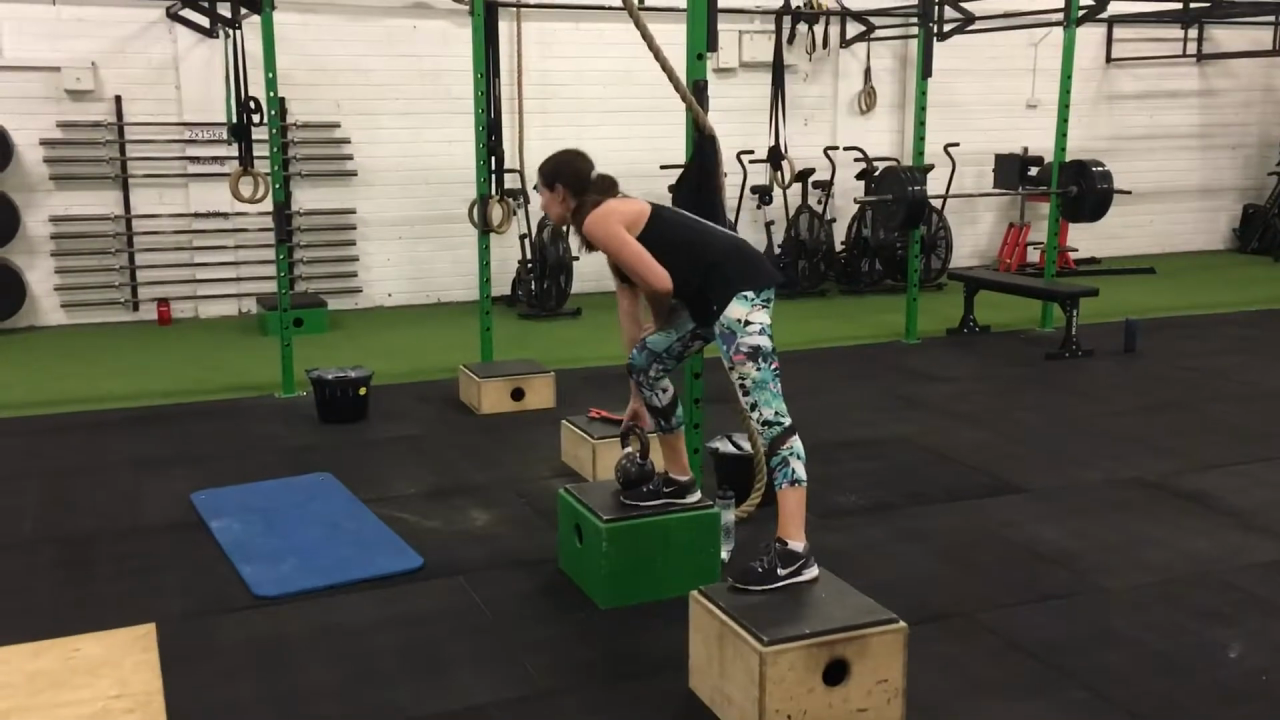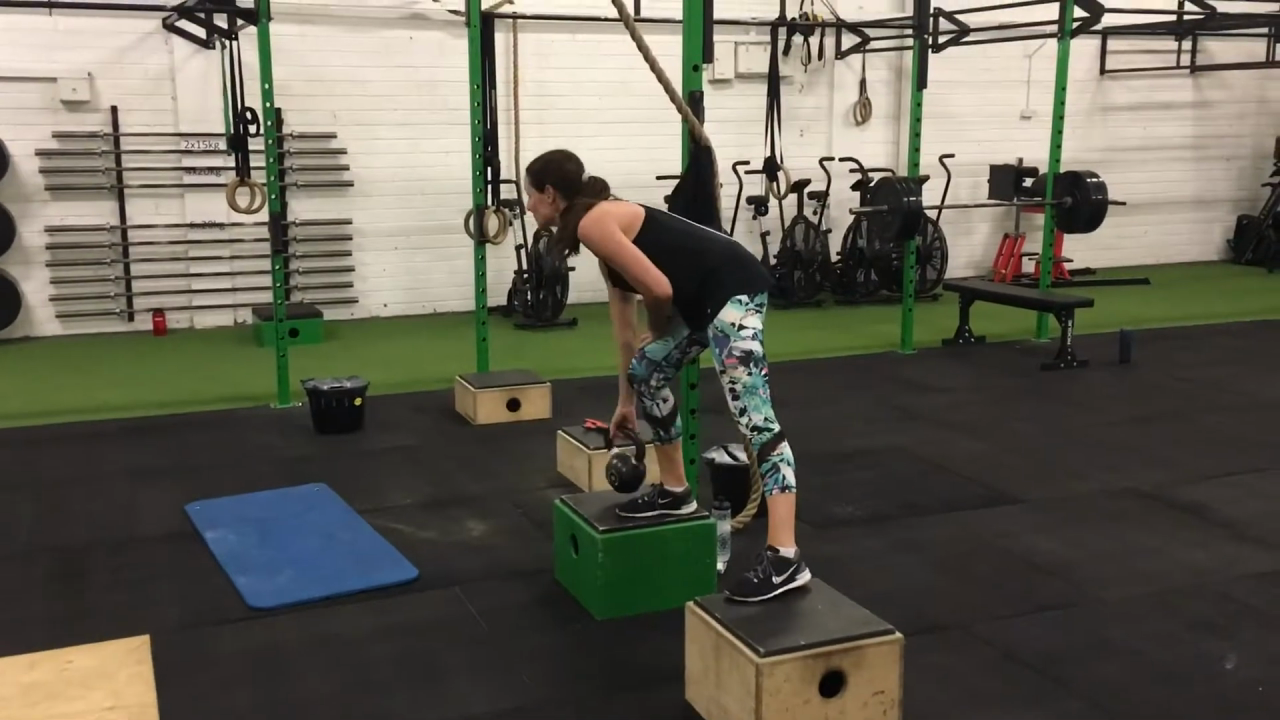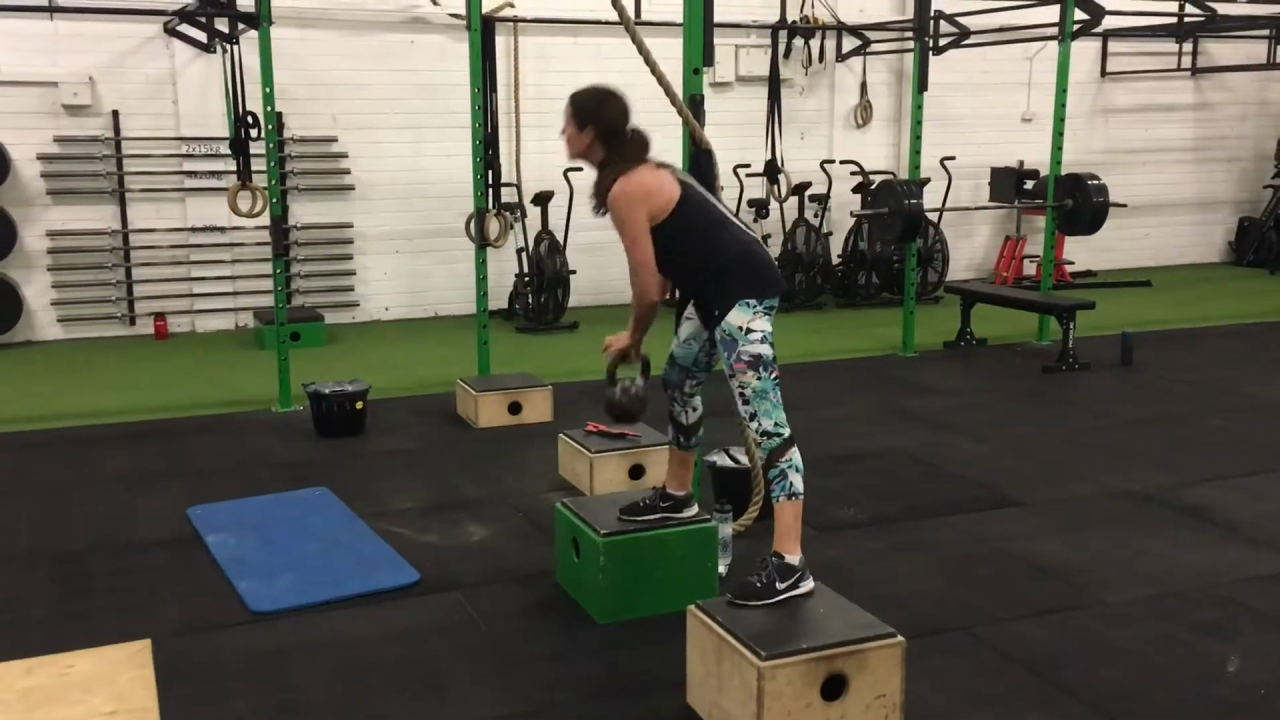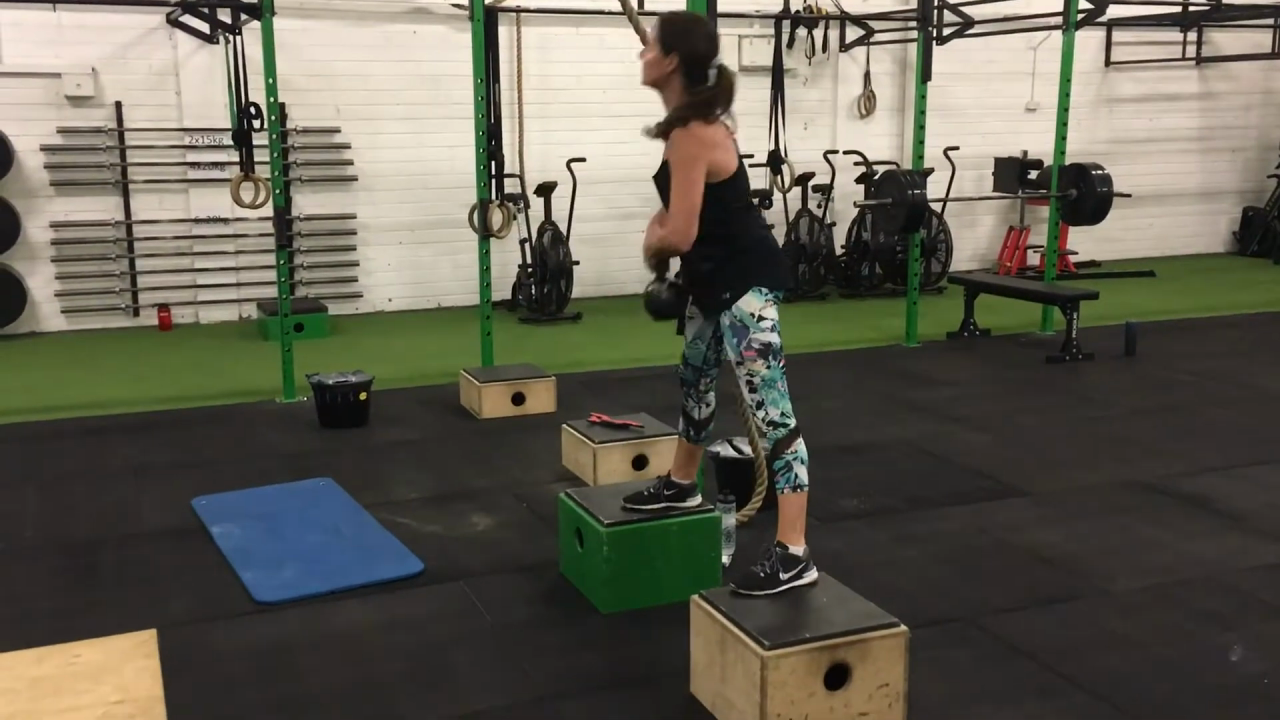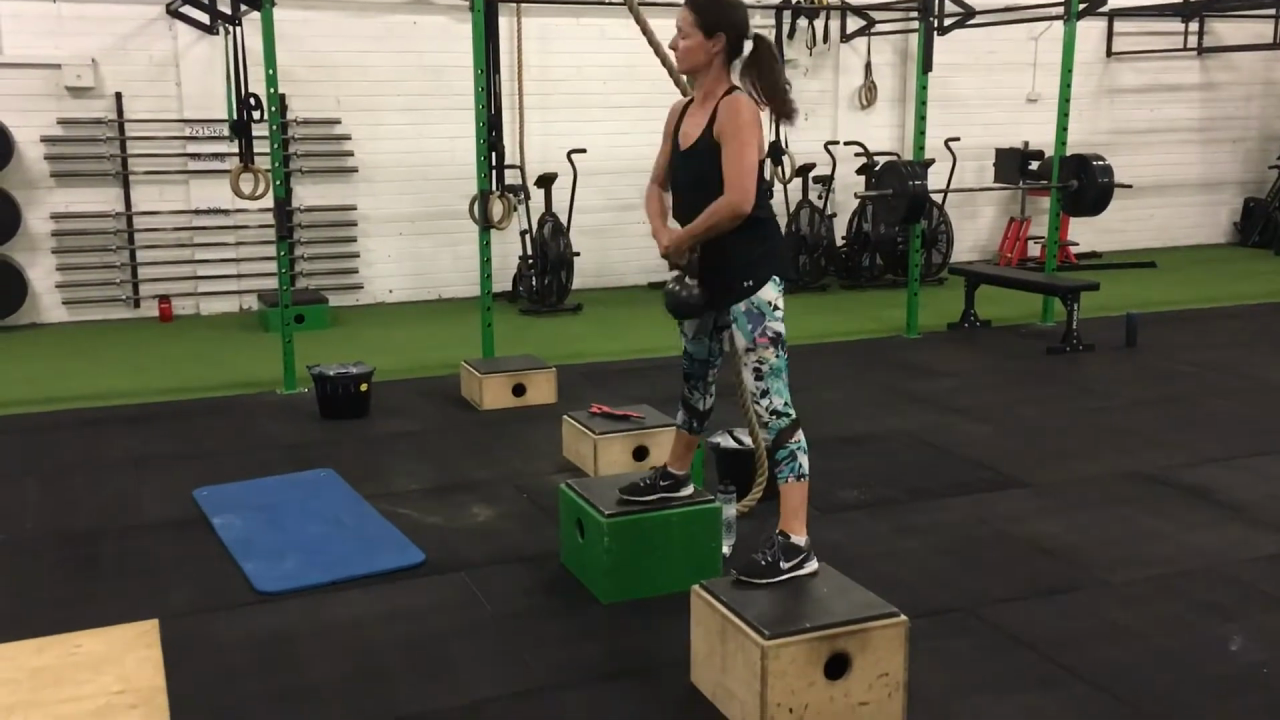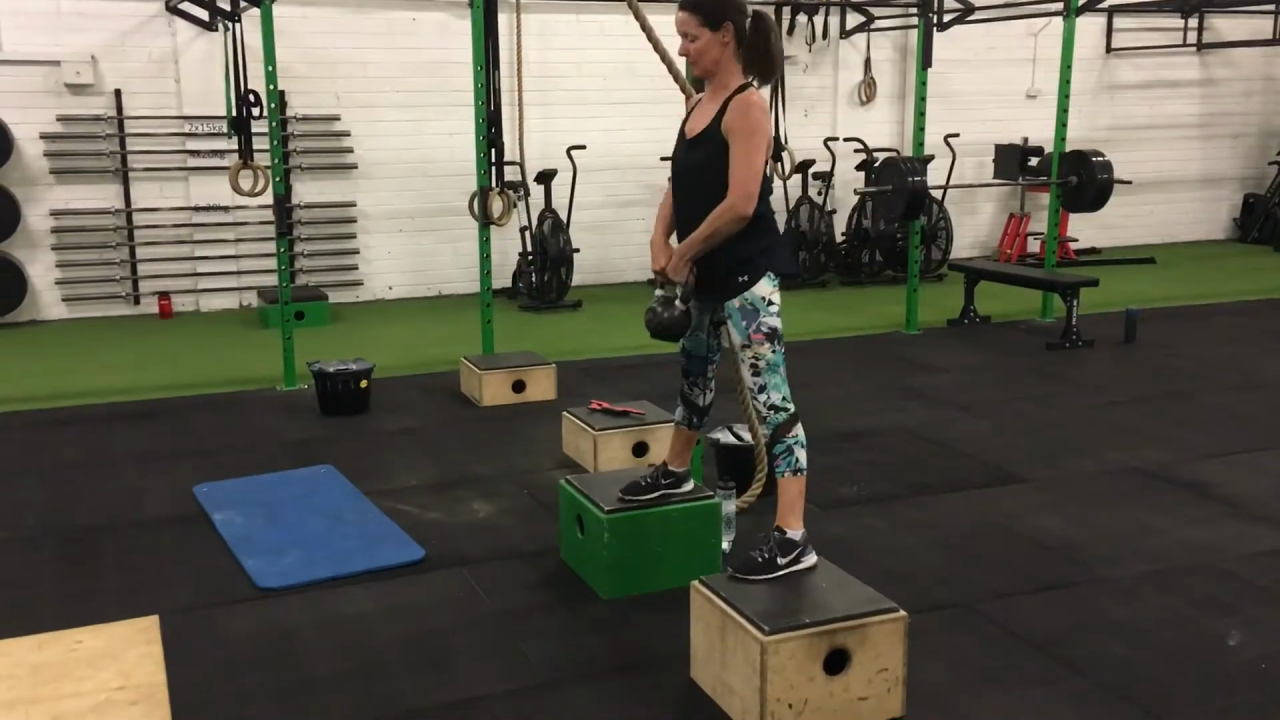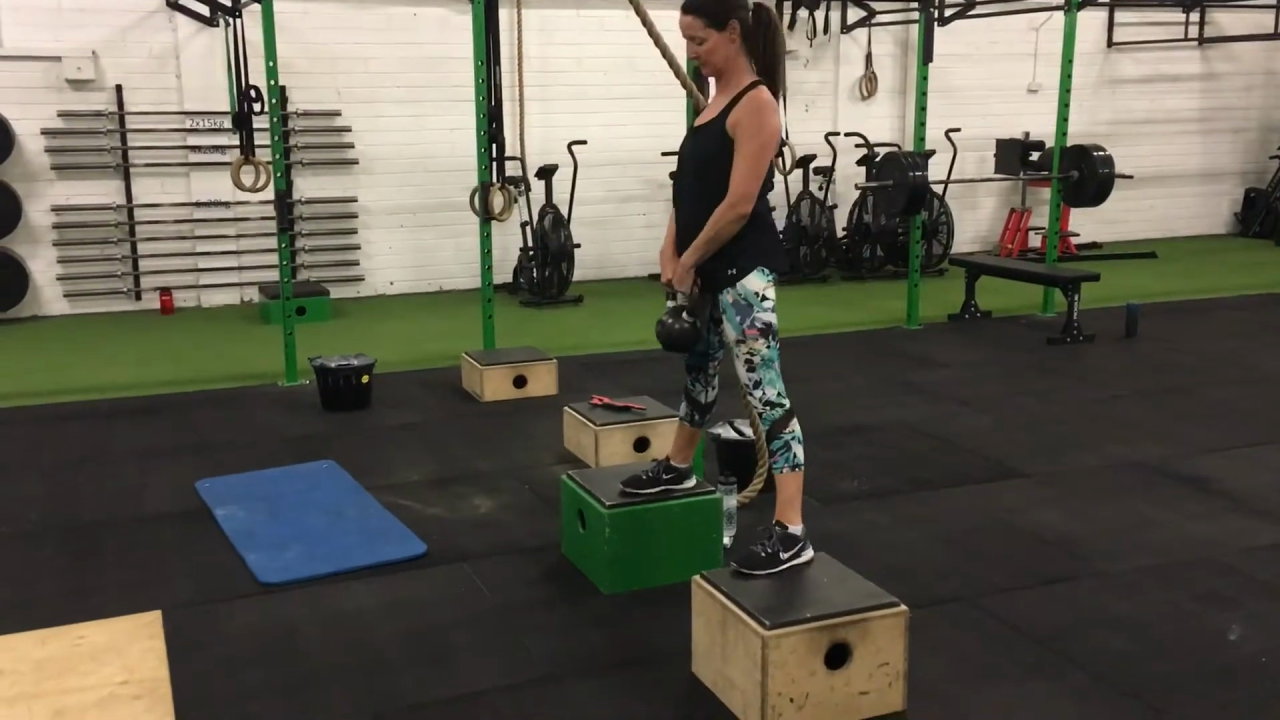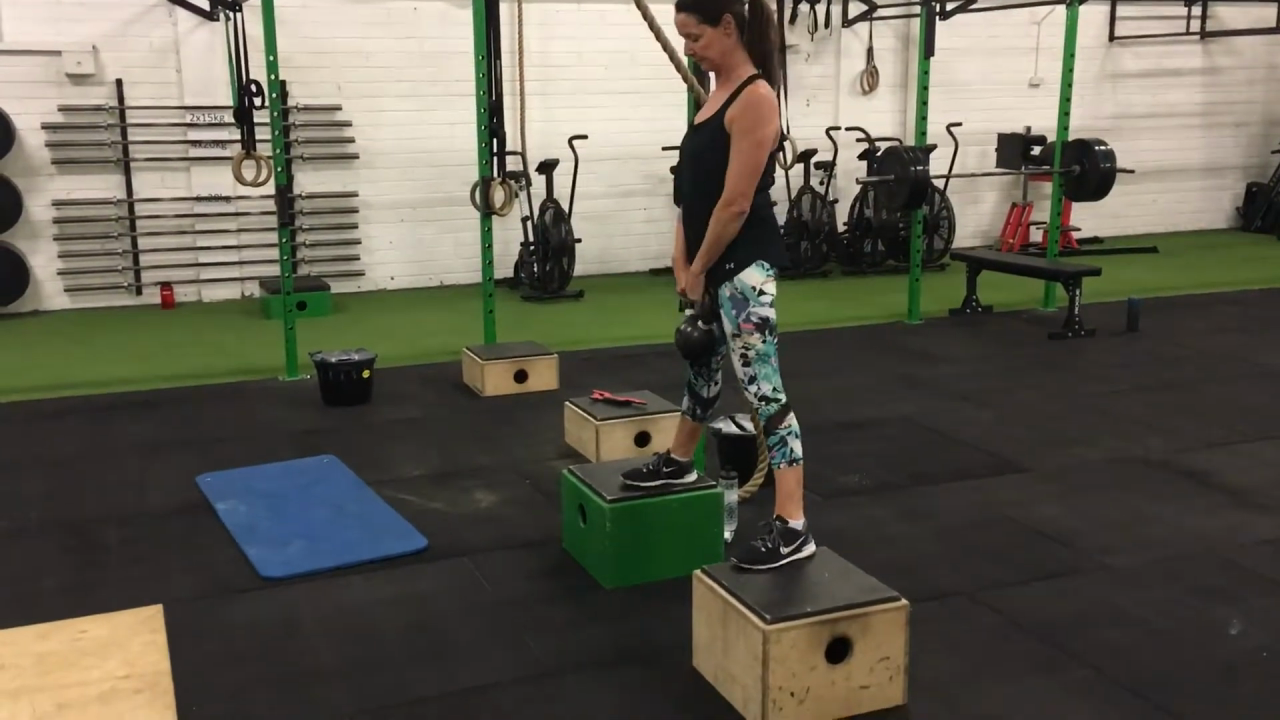
dt=0.3s
person 1, frame 1
left shoulder: (598, 221)
right shoulder: (613, 219)
left elbow: (659, 284)
right elbow: (632, 311)
left wrist: (662, 323)
right wrist: (638, 397)
left hip: (739, 286)
right hip: (707, 293)
left knee: (765, 409)
right knee: (646, 362)
left ankle: (793, 551)
right ankle: (678, 478)
person 1, frame 2
left shoulder: (593, 224)
right shoulder: (601, 220)
left elbow: (658, 290)
right elbow: (624, 325)
left wrist: (657, 331)
right wrist: (626, 401)
left hip: (733, 290)
right hip: (701, 296)
left knee: (754, 417)
right knee: (648, 371)
left ankle: (785, 558)
right ankle: (674, 490)
person 1, frame 3
left shoulder: (626, 191)
right shoulder: (639, 177)
left elbow: (649, 290)
right elbow: (659, 280)
left wrist: (632, 340)
right wrist: (632, 337)
left hip: (743, 290)
right hip: (716, 287)
left knee: (764, 420)
right knee: (679, 378)
left ankle: (789, 563)
right ankle: (678, 494)
person 1, frame 4
left shoulder: (693, 133)
right shoulder: (685, 123)
left elbow: (680, 236)
left wrist: (652, 249)
right wrist: (657, 232)
left hip: (745, 281)
right hip: (714, 278)
left knee: (769, 411)
right knee: (694, 376)
left ankle: (794, 554)
right ankle: (681, 484)
person 1, frame 5
left shoulder: (736, 109)
right shoulder: (682, 110)
left elbow: (738, 200)
right elbow: (659, 184)
left wrist: (682, 238)
right wrist: (663, 232)
left hip: (751, 272)
right hip: (708, 270)
left knee: (770, 401)
right knee: (695, 372)
left ankle: (794, 543)
right ankle: (676, 474)
person 1, frame 6
left shoulder: (747, 104)
right shoulder: (698, 103)
left elbow: (741, 204)
right elbow: (680, 185)
left wrist: (684, 252)
right wrist: (660, 242)
left hip: (747, 271)
right hip: (704, 268)
left knee: (768, 396)
right knee: (694, 369)
left ankle: (791, 537)
right ankle: (676, 471)
person 1, frame 7
left shoulder: (757, 103)
right shoulder: (718, 98)
left elbow: (739, 204)
left wrist: (688, 262)
right wrist: (670, 254)
left hip: (742, 267)
right hip: (704, 265)
left knee: (764, 391)
right knee: (698, 367)
left ankle: (791, 532)
right ankle: (678, 466)
person 1, frame 8
left shoulder: (755, 98)
right shoulder: (718, 92)
left elbow: (736, 203)
left wrist: (698, 270)
right wrist: (681, 259)
left hip: (743, 262)
right hip: (707, 258)
left knee: (761, 385)
right knee: (701, 360)
left ankle: (792, 526)
right ankle: (679, 460)
